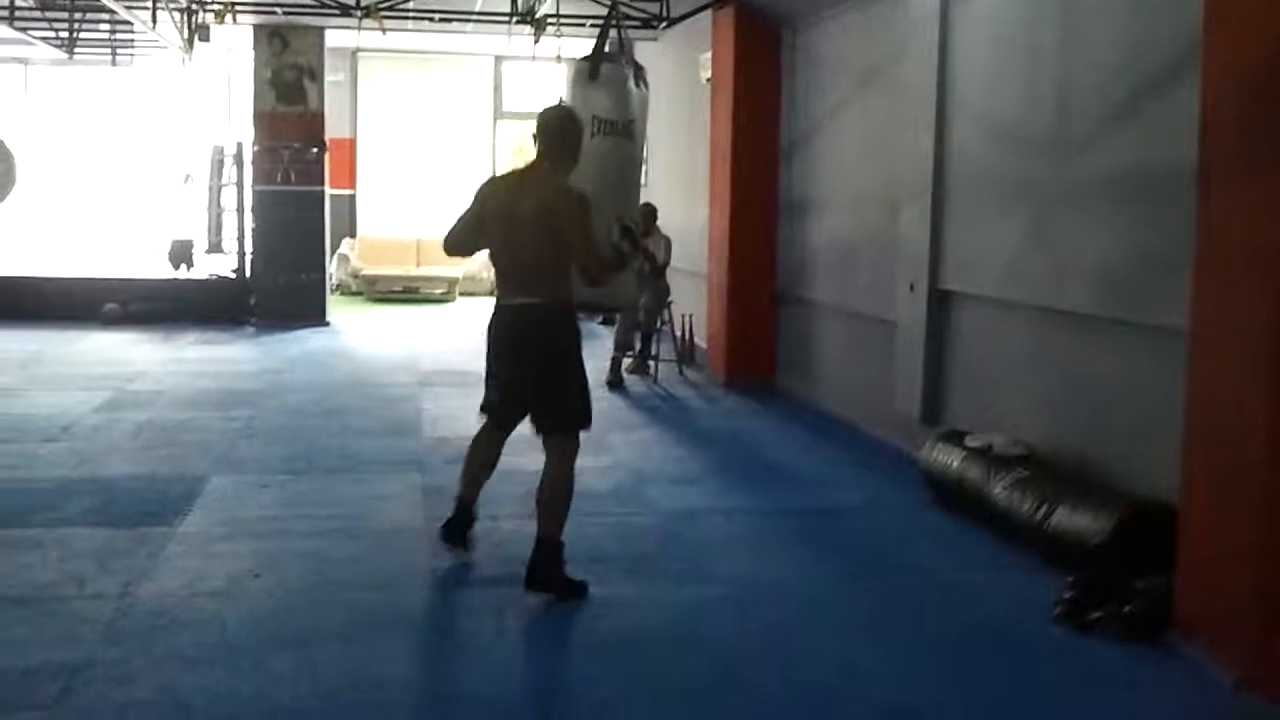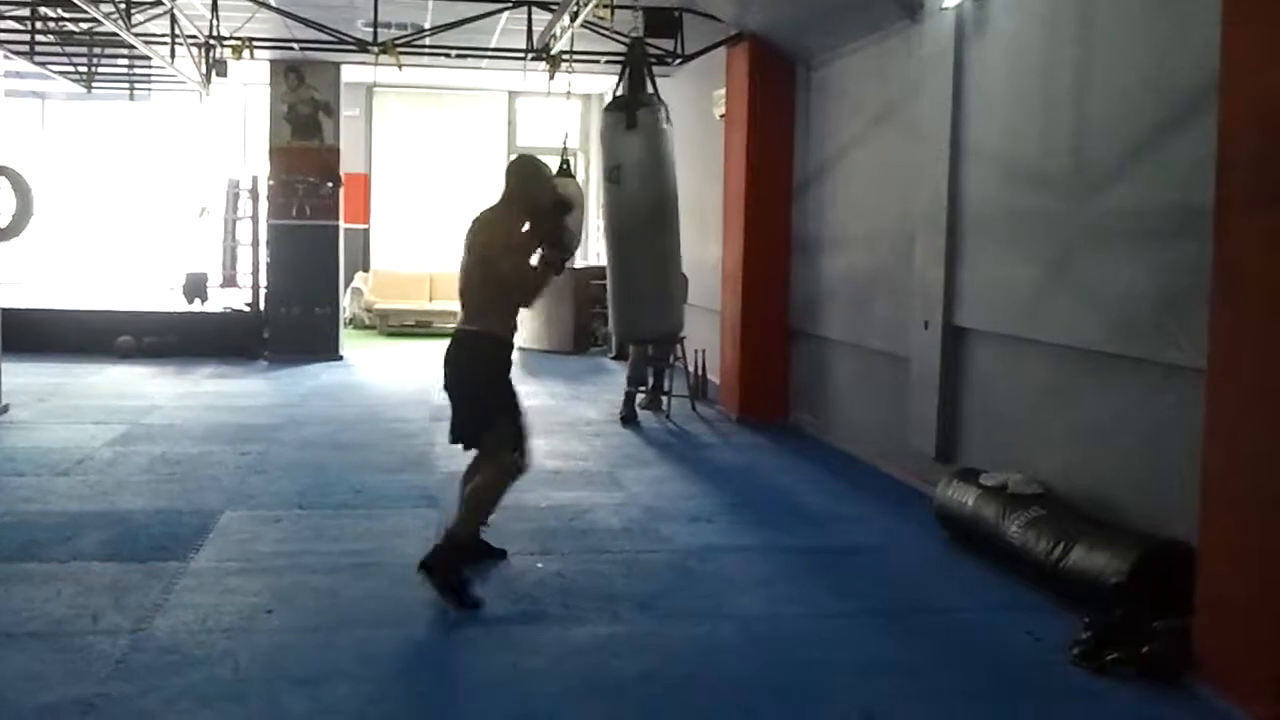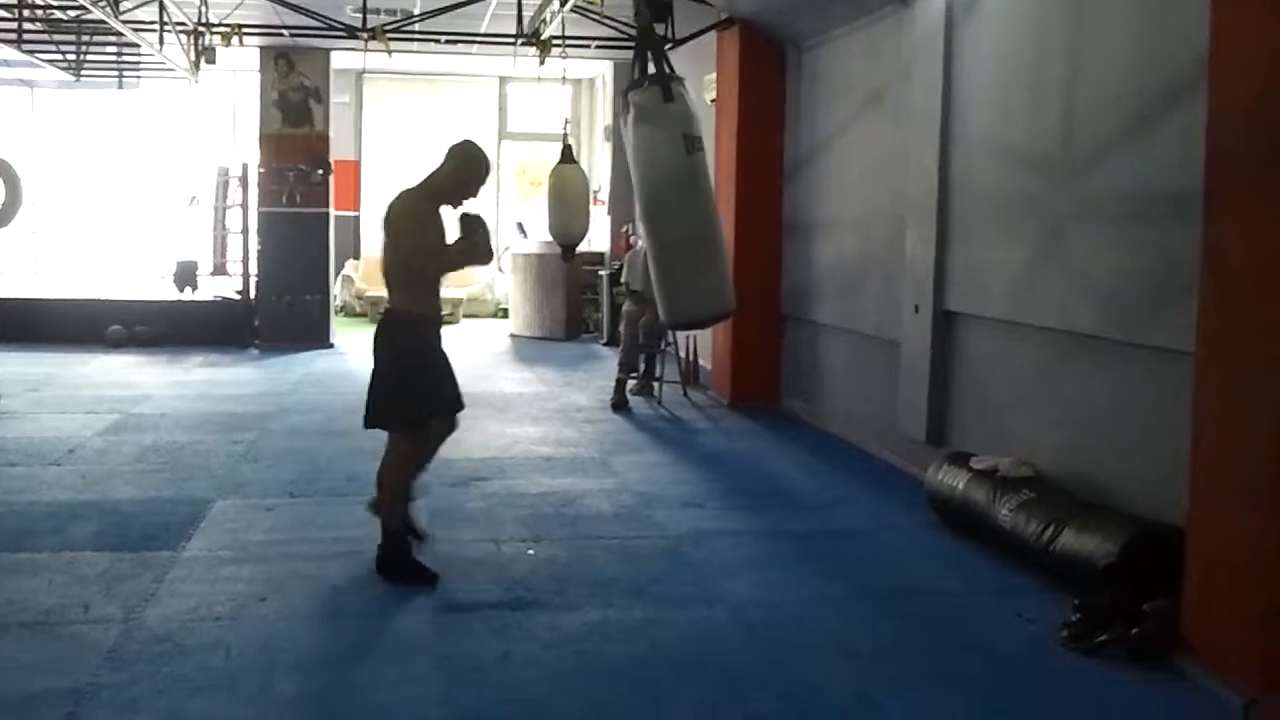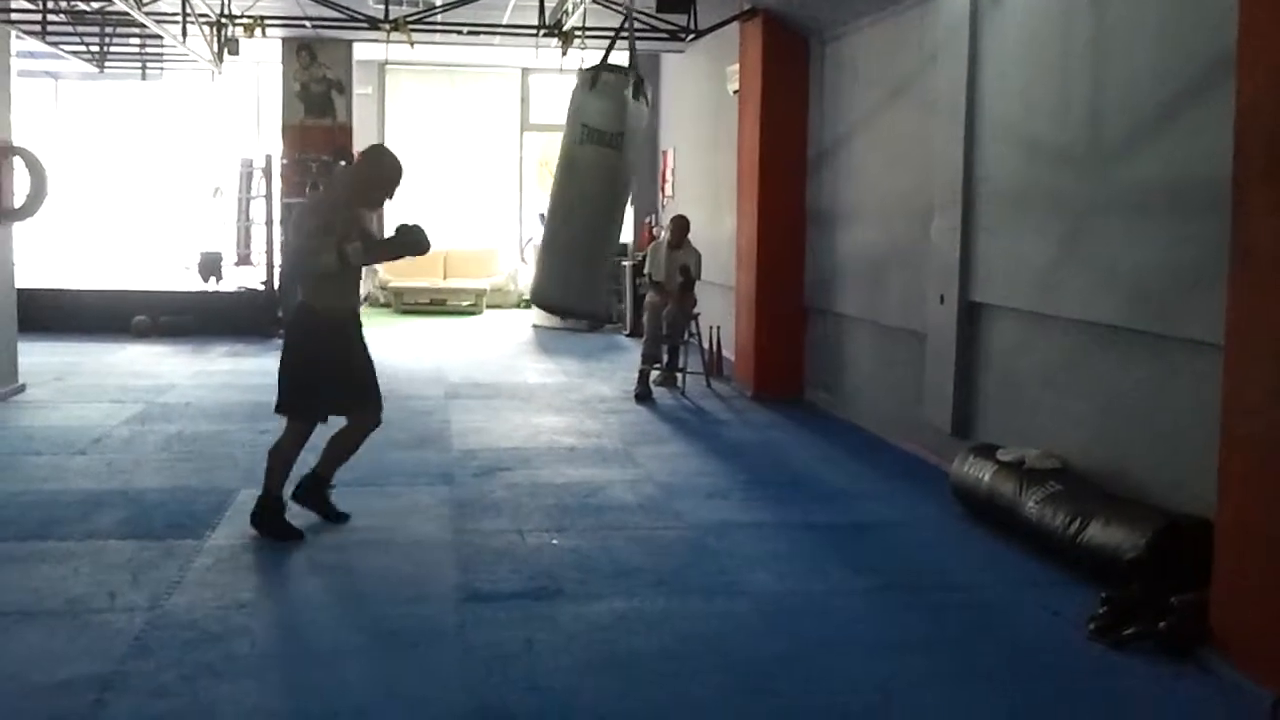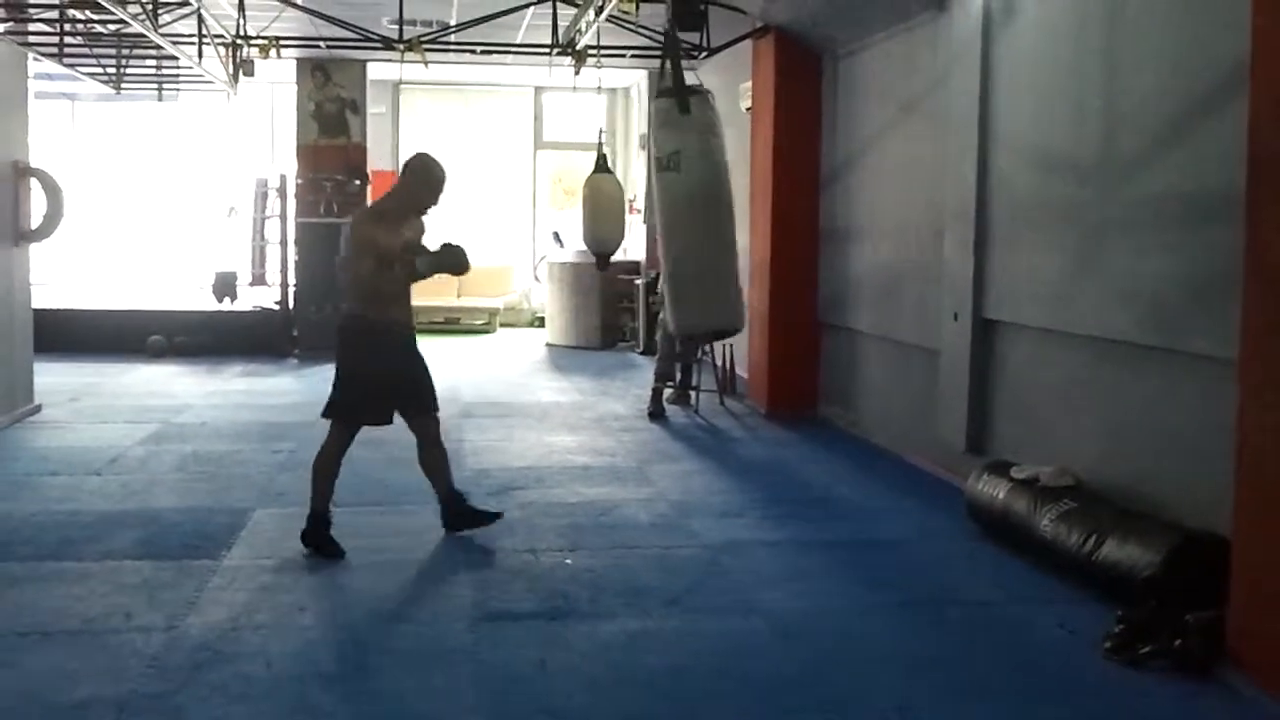
dt=1s
person 1, frame 1
left shoulder: (494, 189)
right shoulder: (568, 198)
left elbow: (454, 245)
right elbow: (592, 273)
right wrist: (621, 257)
left hip: (506, 322)
right hip: (550, 326)
left knee: (496, 425)
right knee: (562, 448)
left ankle: (460, 519)
right ankle: (545, 562)
person 1, frame 2
left shoulder: (489, 223)
right shoulder: (503, 230)
right elbow: (523, 294)
left wrist: (544, 236)
right wrist: (553, 255)
left hip: (474, 349)
right hip: (481, 352)
left knee: (495, 450)
right knee: (509, 460)
left ankle: (464, 539)
right ankle: (447, 556)
person 1, frame 3
left shoulder: (426, 209)
right shoulder: (410, 208)
right elbow: (420, 269)
left wrist: (467, 246)
right wrist: (470, 243)
left hip: (423, 332)
right hip: (404, 333)
left knee: (442, 421)
right knee: (405, 440)
left ankle: (392, 502)
right ankle: (392, 550)
person 1, frame 4
left shoulder: (357, 212)
right shoulder: (318, 210)
left elbow: (368, 253)
right elbow: (297, 264)
left wrist: (402, 243)
right wrist: (352, 254)
left hip: (345, 326)
right hip: (313, 327)
left knee: (367, 416)
right knee: (301, 426)
left ankle: (314, 486)
right ankle: (268, 508)
person 1, frame 5
left shoulder: (413, 225)
right shoulder: (364, 227)
right elbow: (360, 288)
left wrist: (439, 260)
right wrist: (417, 266)
left hip: (400, 335)
right hip: (365, 337)
left knee: (428, 425)
right knee: (343, 432)
left ankle: (453, 509)
right ankle: (317, 524)
